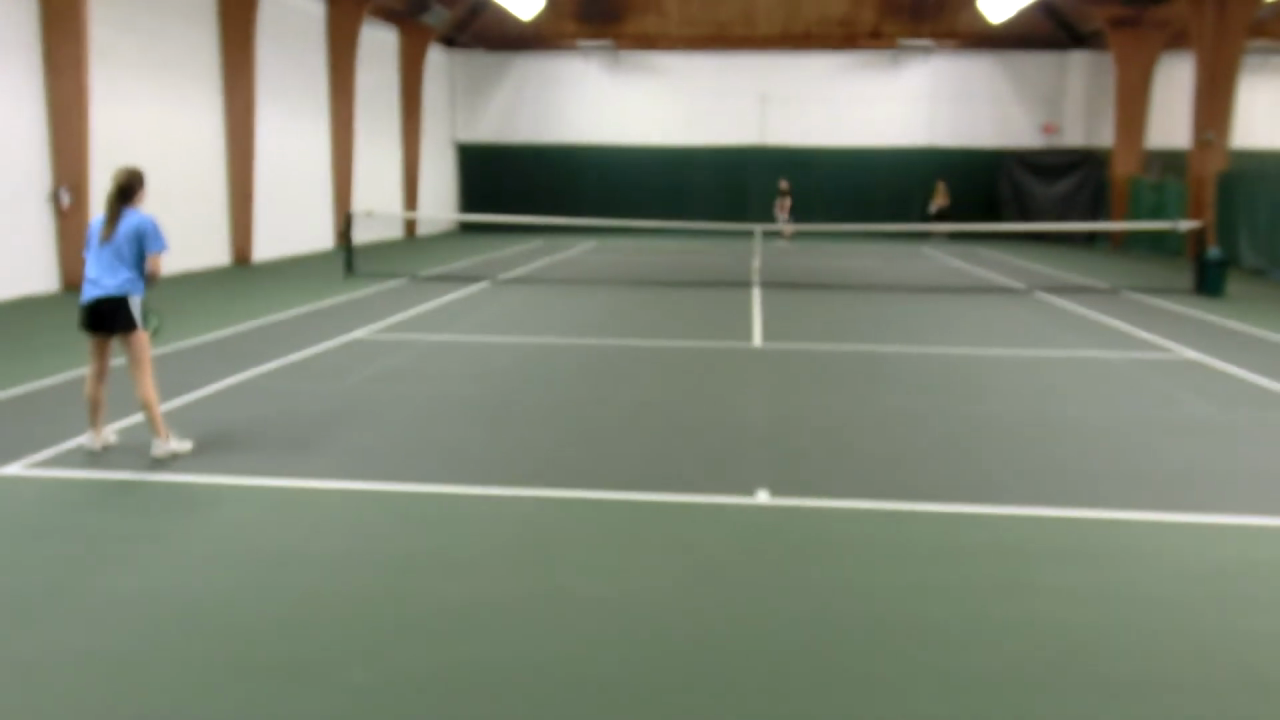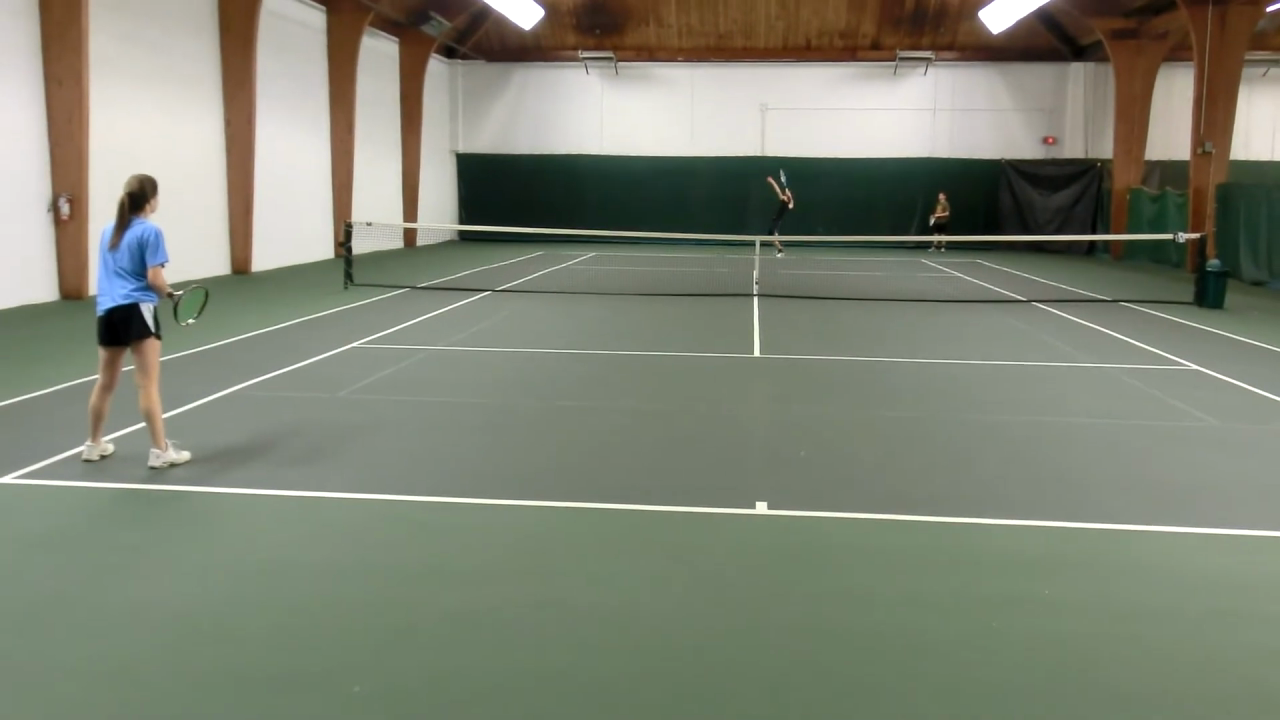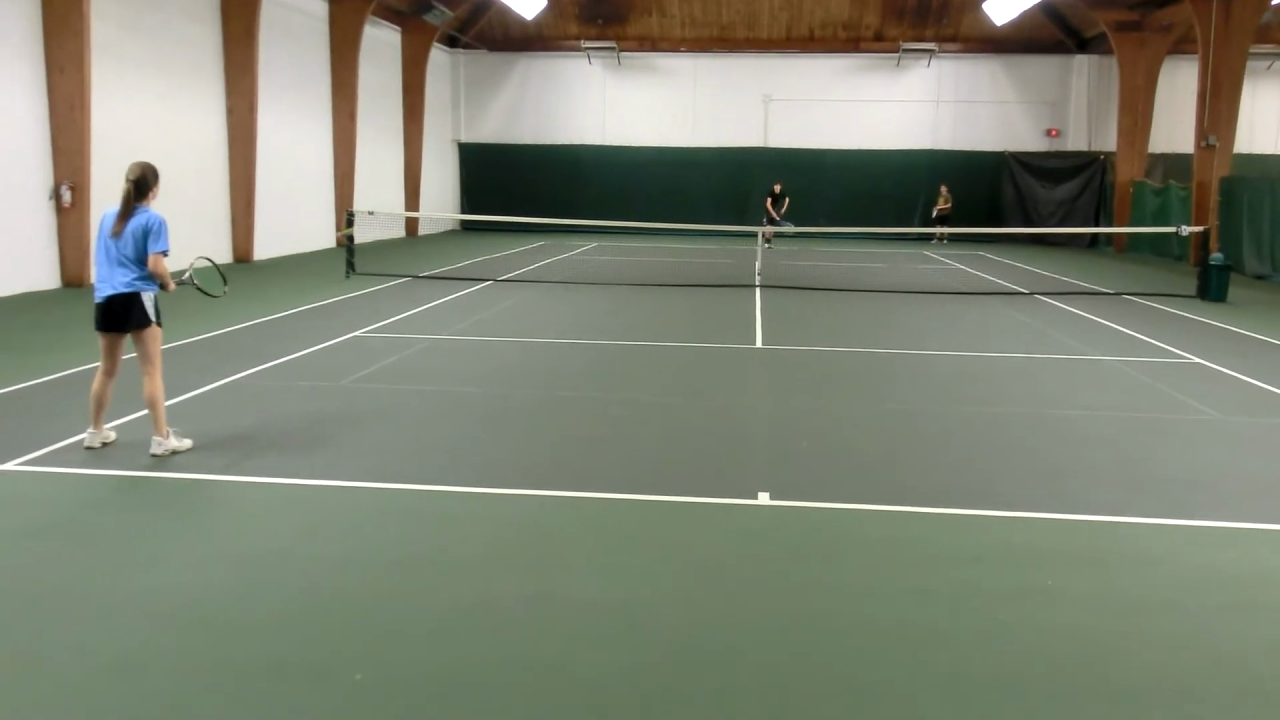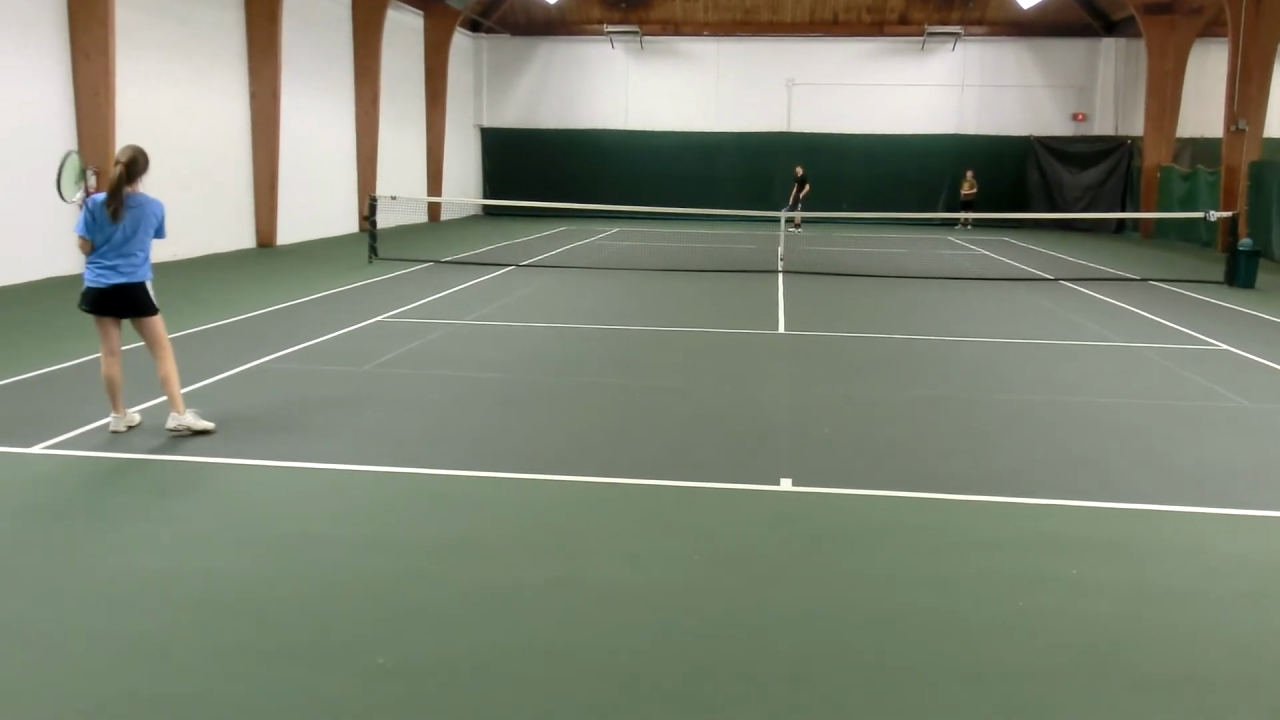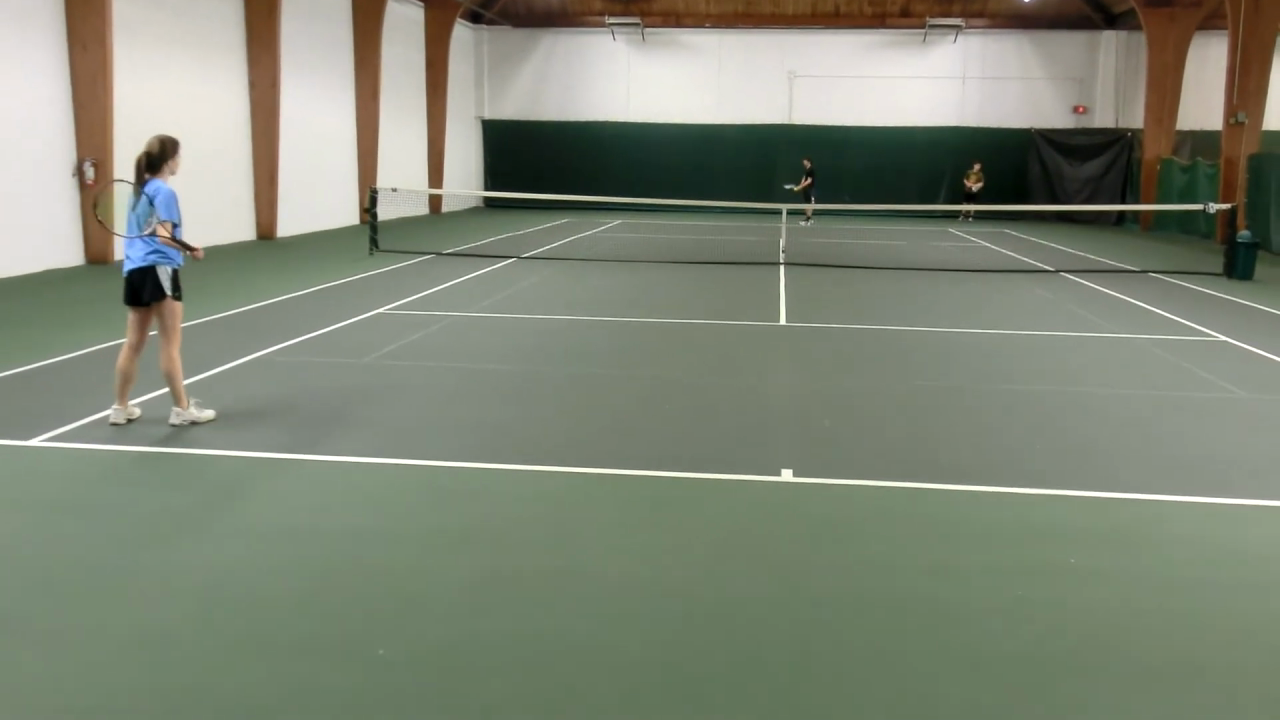
dt=1s
person 1, frame 1
left shoulder: (97, 222)
right shoulder: (143, 222)
left elbow: (90, 260)
right elbow: (153, 268)
right wrist: (142, 282)
left hip: (91, 300)
right hip: (122, 300)
left knee: (97, 370)
right knee: (142, 373)
left ankle: (96, 434)
right ankle: (161, 439)
person 1, frame 2
left shoulder: (109, 231)
right shoulder: (149, 231)
right elbow: (154, 279)
right wrist: (166, 292)
left hip: (107, 311)
right hip: (136, 310)
left knee: (105, 382)
right knee: (148, 384)
left ankle: (93, 444)
right ankle: (160, 450)
person 1, frame 3
left shoulder: (108, 217)
right shoulder: (153, 220)
left elbow: (99, 259)
right elbow: (155, 266)
right wrist: (168, 283)
left hip: (105, 299)
right hip: (136, 298)
left knee: (106, 369)
right knee: (152, 371)
left ankle: (95, 431)
right ankle: (161, 437)
person 1, frame 4
left shoulder: (95, 204)
right shoulder: (154, 207)
left elbow: (85, 248)
left hip: (100, 286)
right hip: (136, 287)
left knee: (110, 352)
right knee: (163, 351)
left ankle: (119, 415)
right ankle: (179, 413)
person 1, frame 5
left shoulder: (140, 190)
right shoulder: (163, 191)
right elbow: (163, 234)
left wrist: (181, 245)
right wrist: (187, 246)
left hip: (135, 271)
right hip: (158, 269)
left knee: (133, 342)
right knee: (170, 343)
left ankle: (120, 407)
right ankle: (182, 408)
